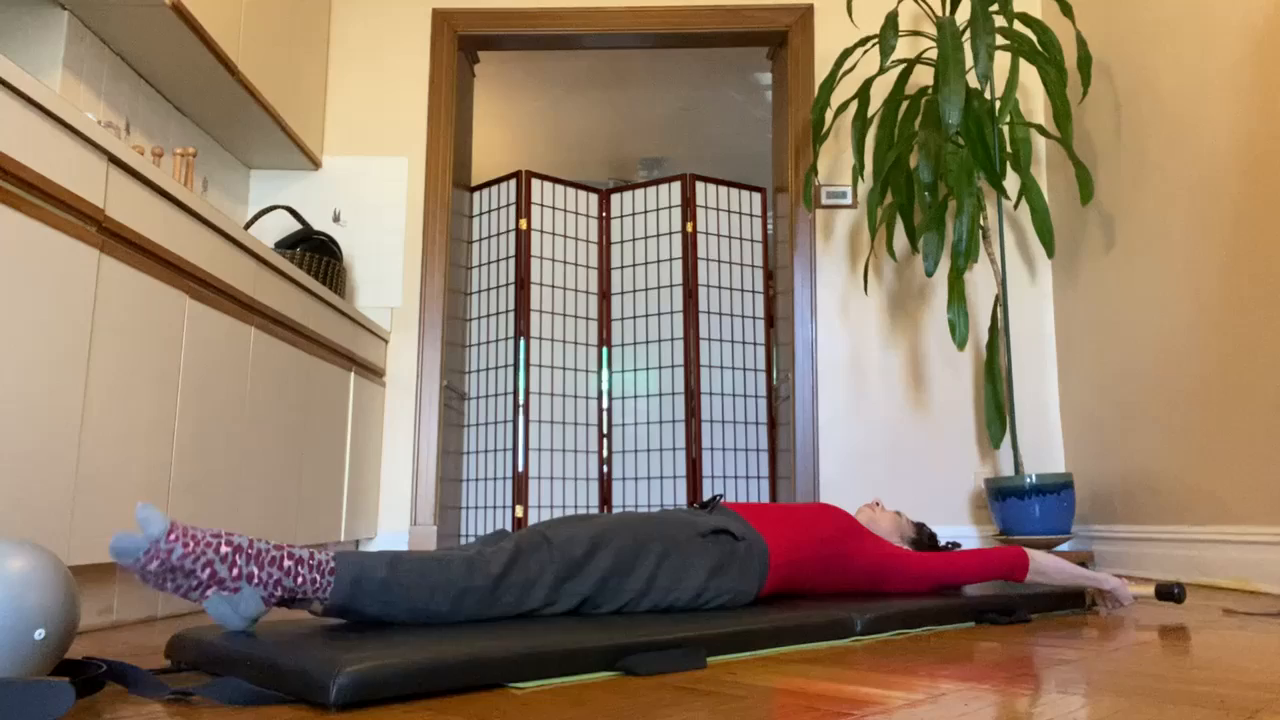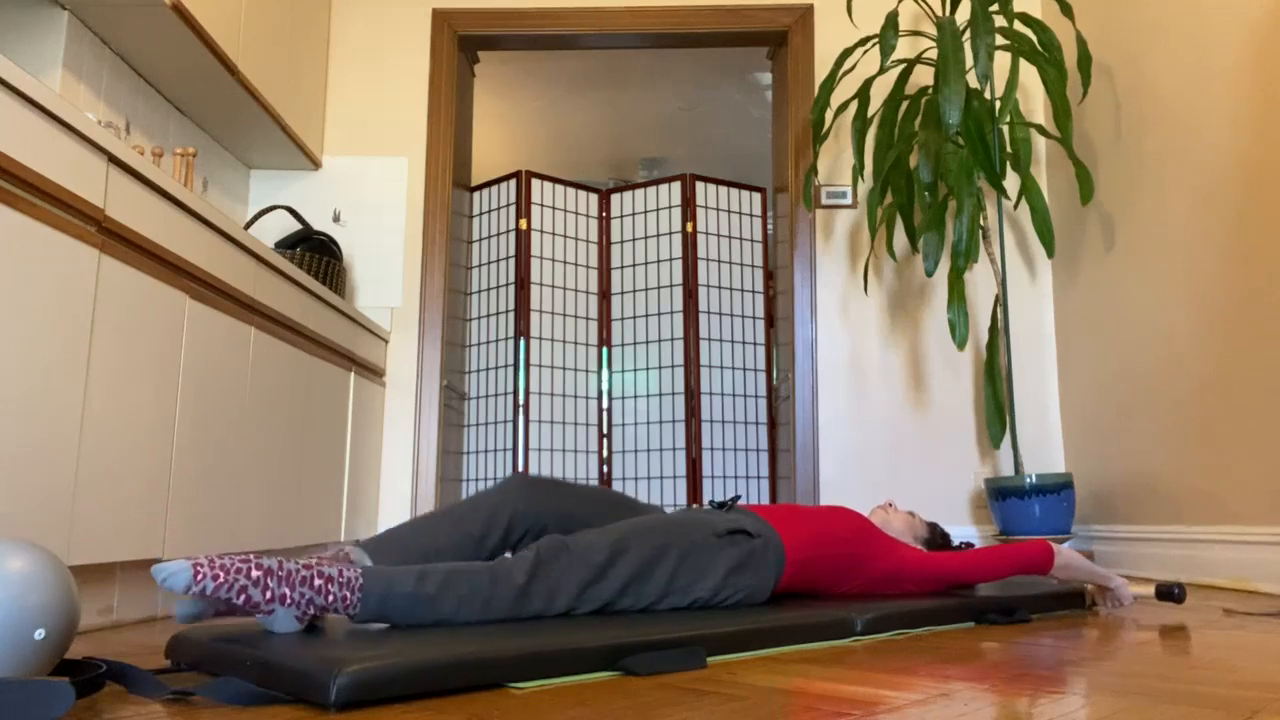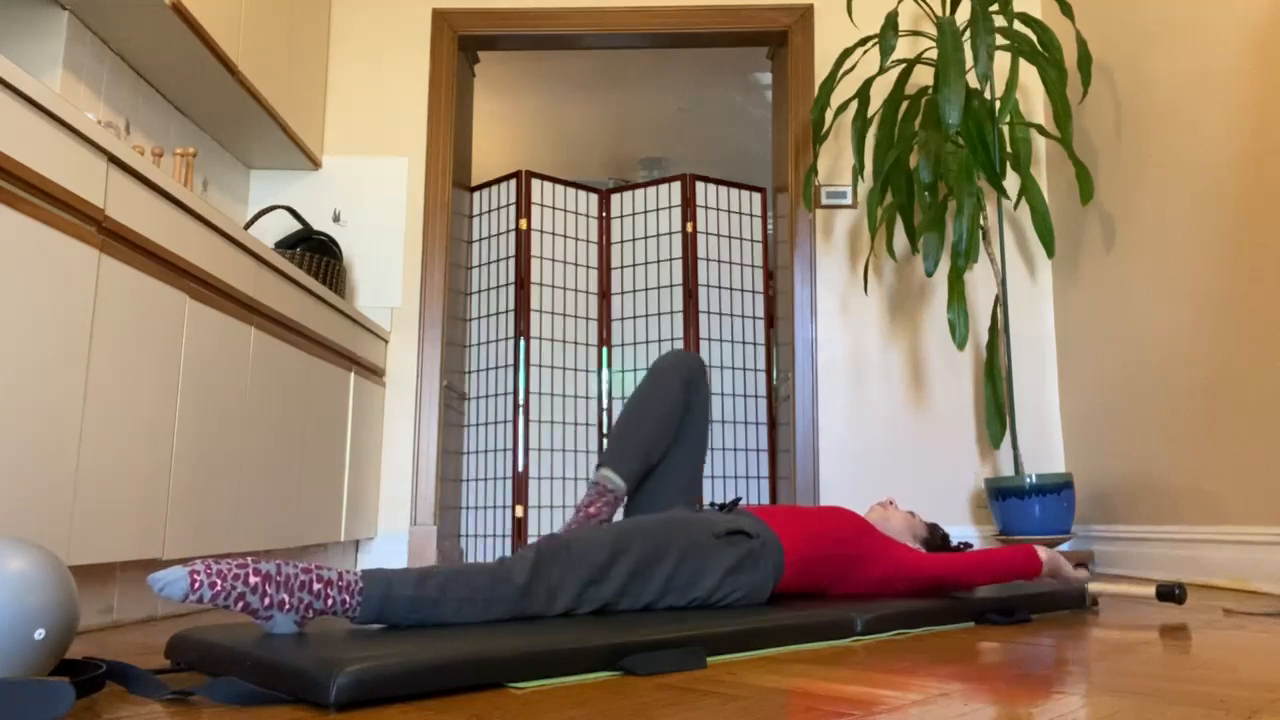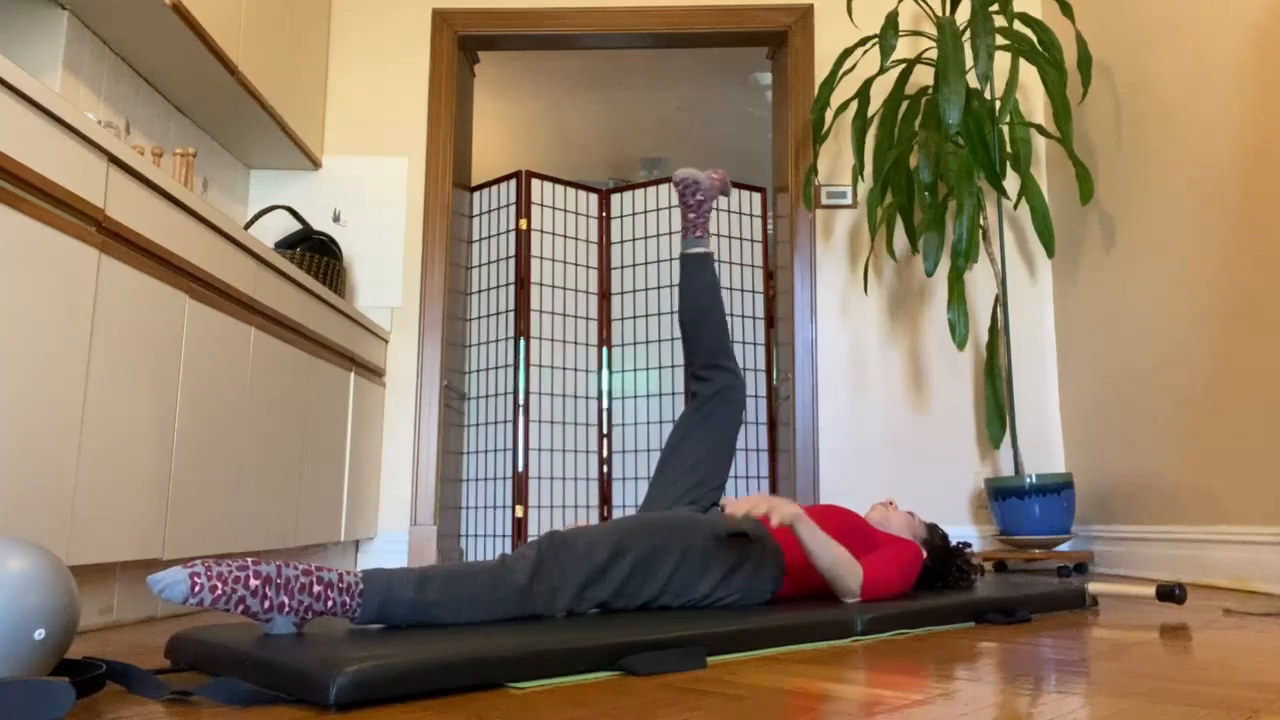
dt=0.7s
person 1, frame 1
left shoulder: (894, 565)
right shoulder: (847, 541)
left elbow: (987, 563)
left wrist: (1079, 575)
left hip: (716, 559)
right hip: (701, 535)
left knee: (494, 582)
right knee: (500, 559)
left ankle: (273, 572)
right ankle: (263, 578)
person 1, frame 2
left shoulder: (906, 561)
right shoulder: (861, 537)
left elbow: (999, 560)
left wrist: (1084, 566)
left hip: (734, 558)
right hip: (703, 532)
left knee: (520, 585)
right knee: (524, 501)
left ankle: (311, 589)
right ankle: (339, 568)
person 1, frame 3
left shoulder: (897, 561)
right shoulder: (849, 531)
left elbow: (1002, 566)
left wrist: (1048, 562)
left hip: (734, 557)
right hip: (697, 530)
left knee: (531, 585)
right knee: (682, 372)
left ankle: (301, 587)
right ankle: (601, 504)
person 1, frame 4
left shoulder: (897, 560)
right shoulder: (851, 530)
left elbow: (848, 585)
left wrist: (795, 515)
left hip: (732, 560)
right hip: (696, 533)
left knee: (540, 579)
right knee: (719, 382)
left ankle: (314, 594)
